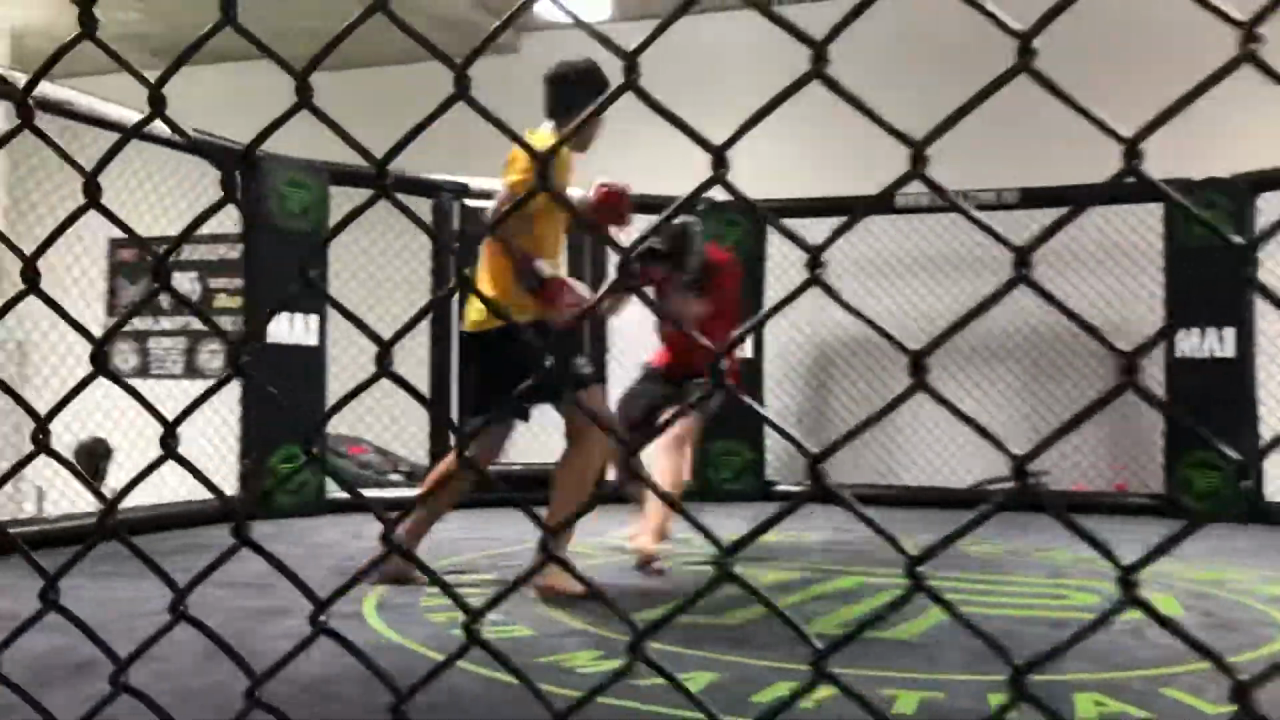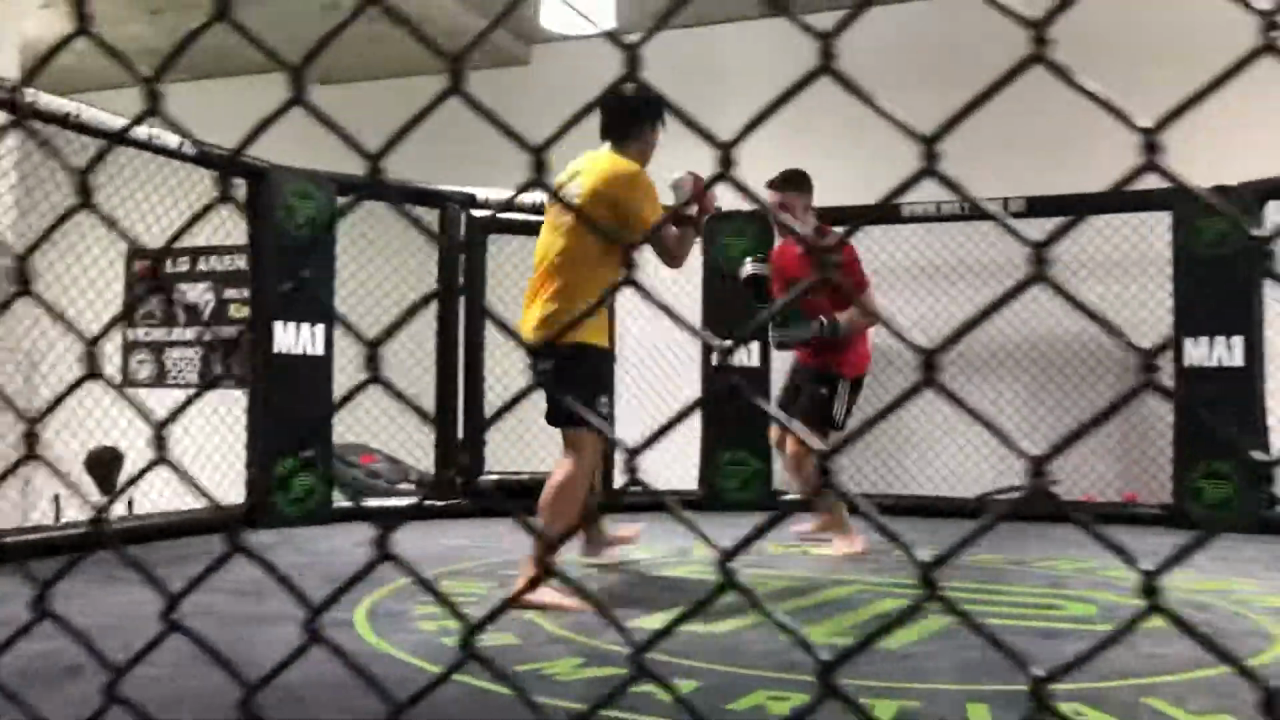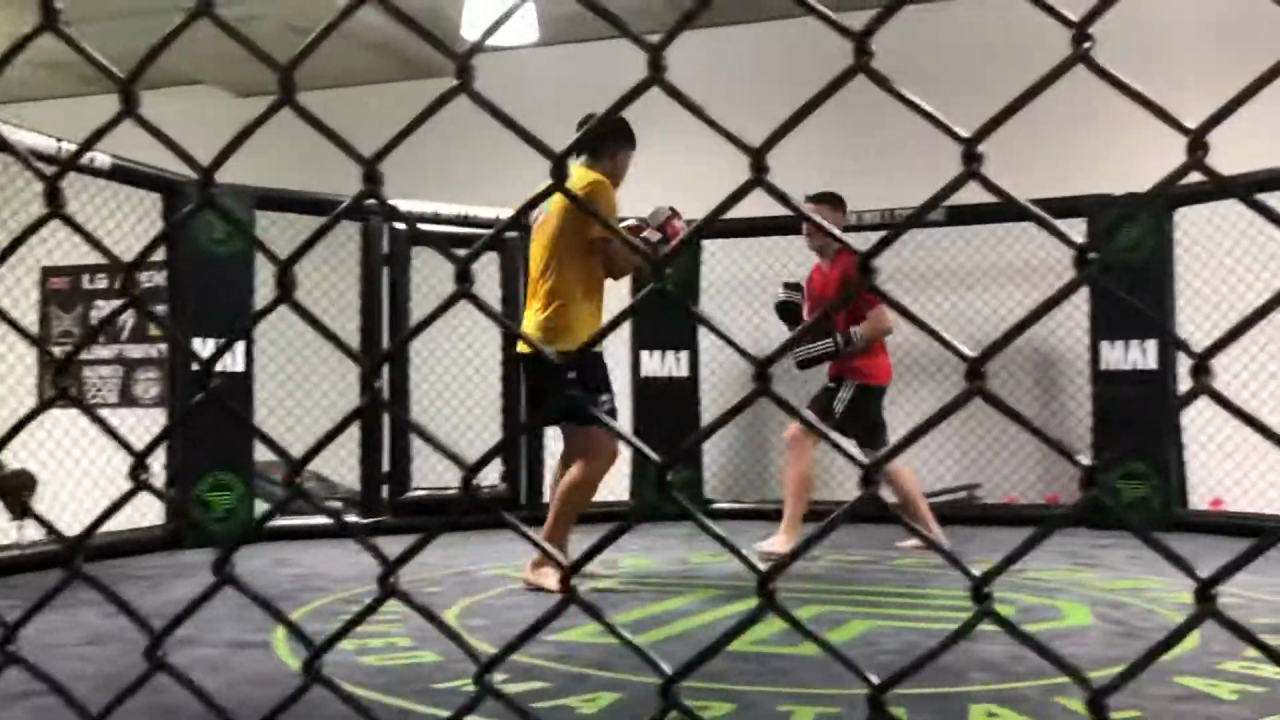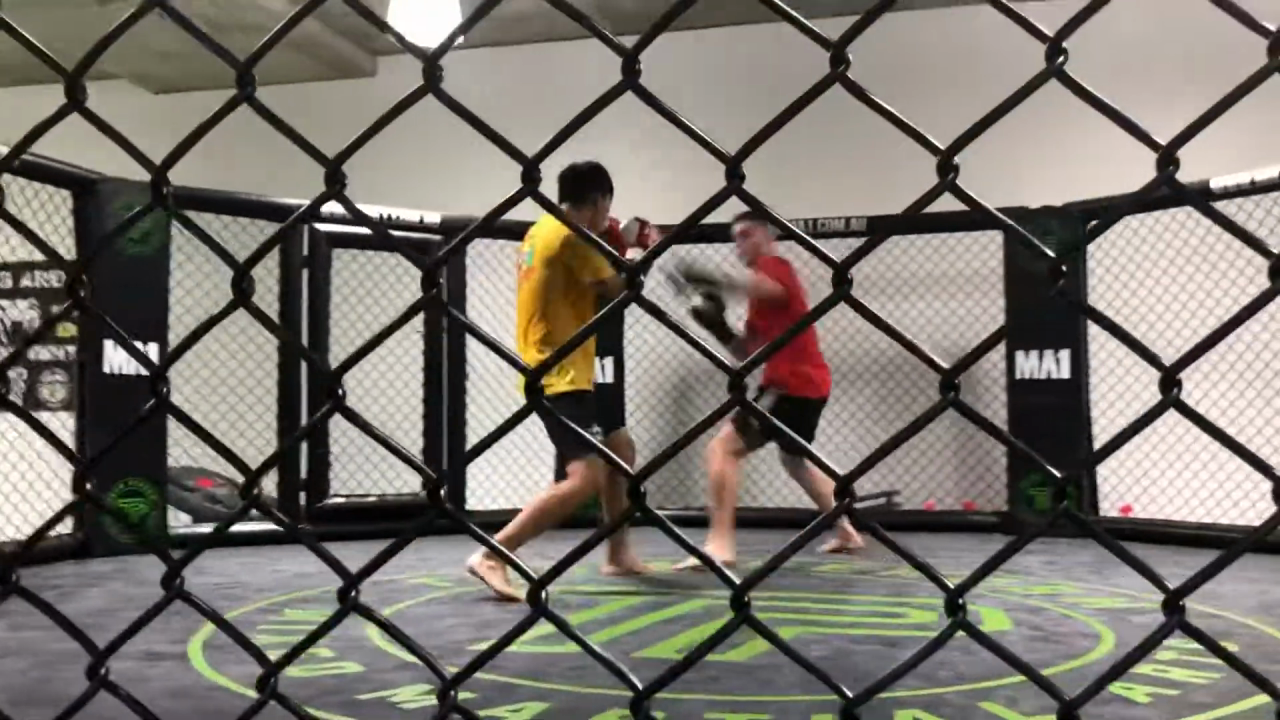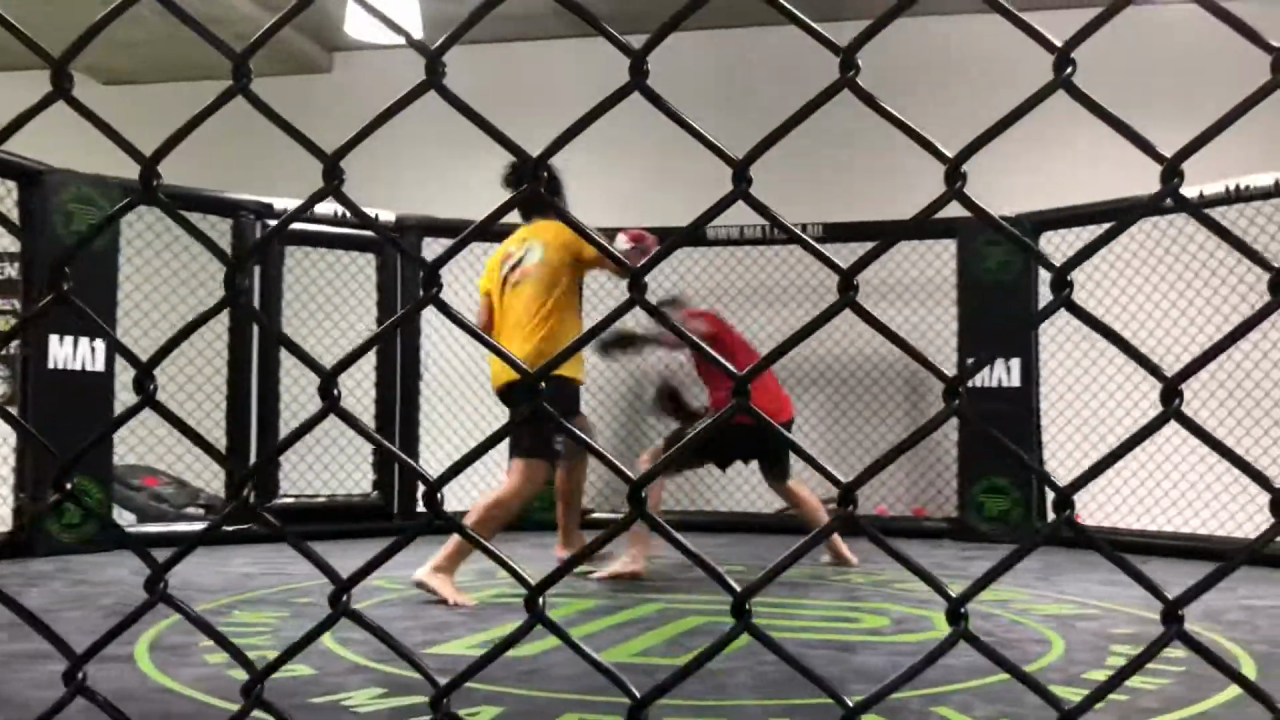
dt=0.4s
person 1, frame 1
left shoulder: (542, 150)
right shoulder: (548, 151)
right elbow: (503, 223)
left wrist: (586, 209)
right wrist: (542, 285)
left hip: (497, 317)
right hip: (515, 317)
left knee: (482, 447)
right knee: (593, 423)
left ankle: (398, 549)
right ankle: (553, 563)
person 1, frame 2
left shoulder: (580, 168)
right shoulder: (629, 176)
right elbow: (672, 253)
left wrist: (673, 213)
right wrist: (695, 214)
left hip: (549, 321)
right hip: (572, 328)
left knee: (593, 434)
right knee: (584, 448)
left ankle: (593, 530)
right ankle: (534, 577)
person 1, frame 3
left shoulder: (556, 188)
right shoulder: (594, 185)
right elbow: (618, 261)
left wrist: (634, 249)
left hip: (542, 336)
right hip: (567, 339)
left knee: (579, 444)
right knee: (598, 450)
left ankle: (559, 552)
right ankle: (544, 559)
person 1, frame 4
left shoulder: (539, 231)
right shoulder: (572, 234)
right elbow: (612, 293)
left wrist: (603, 257)
left hip: (565, 373)
right hip: (562, 376)
right knee: (585, 479)
left ankle: (618, 554)
right ankle: (490, 556)
person 1, frame 5
left shoulder: (502, 251)
right shoulder: (566, 233)
left elbow: (483, 325)
right elbow: (623, 266)
right wrist: (636, 251)
left hip: (509, 372)
right hip: (545, 372)
left knee: (578, 437)
right knee: (526, 477)
left ankle: (571, 542)
right ankle: (440, 566)
person 2, frame 1
left shoulder: (722, 265)
right shoulder: (657, 256)
left elbow: (687, 317)
left hip: (709, 371)
right hip: (666, 366)
left knee: (677, 436)
left ankle: (650, 537)
right ankle: (651, 517)
person 2, frame 2
left shoulder: (834, 251)
right shoulder: (780, 254)
left elbow: (868, 314)
right elbow: (783, 312)
left wrist: (820, 329)
left hip: (840, 365)
right hip: (809, 361)
left knee: (800, 449)
right knee: (780, 438)
left ankle: (846, 533)
right ankle: (827, 516)
person 2, frame 3
left shoulder: (852, 266)
right shoulder: (816, 274)
left elbow: (883, 324)
right elbow: (810, 334)
left wrist: (836, 345)
right wrist: (791, 314)
left hip: (861, 374)
right hip: (853, 374)
left knee: (798, 436)
right knee: (879, 456)
left ankle: (788, 536)
right ankle: (930, 530)
person 2, frame 4
left shoulder: (777, 270)
right shoulder: (755, 282)
left elbow: (761, 287)
right elbow: (748, 350)
left wrist: (709, 278)
right wrist: (718, 326)
left hip: (793, 384)
right hip: (811, 384)
left knee: (722, 449)
right knee: (796, 461)
left ankle: (719, 545)
right ankle: (847, 533)
person 2, frame 5
left shoulder: (701, 322)
left elbow: (688, 332)
left wrist: (636, 337)
right wrist: (684, 412)
left hip: (741, 417)
right hip: (779, 411)
left knee: (650, 464)
right knee: (781, 482)
left ankle: (635, 556)
right ankle: (838, 549)
